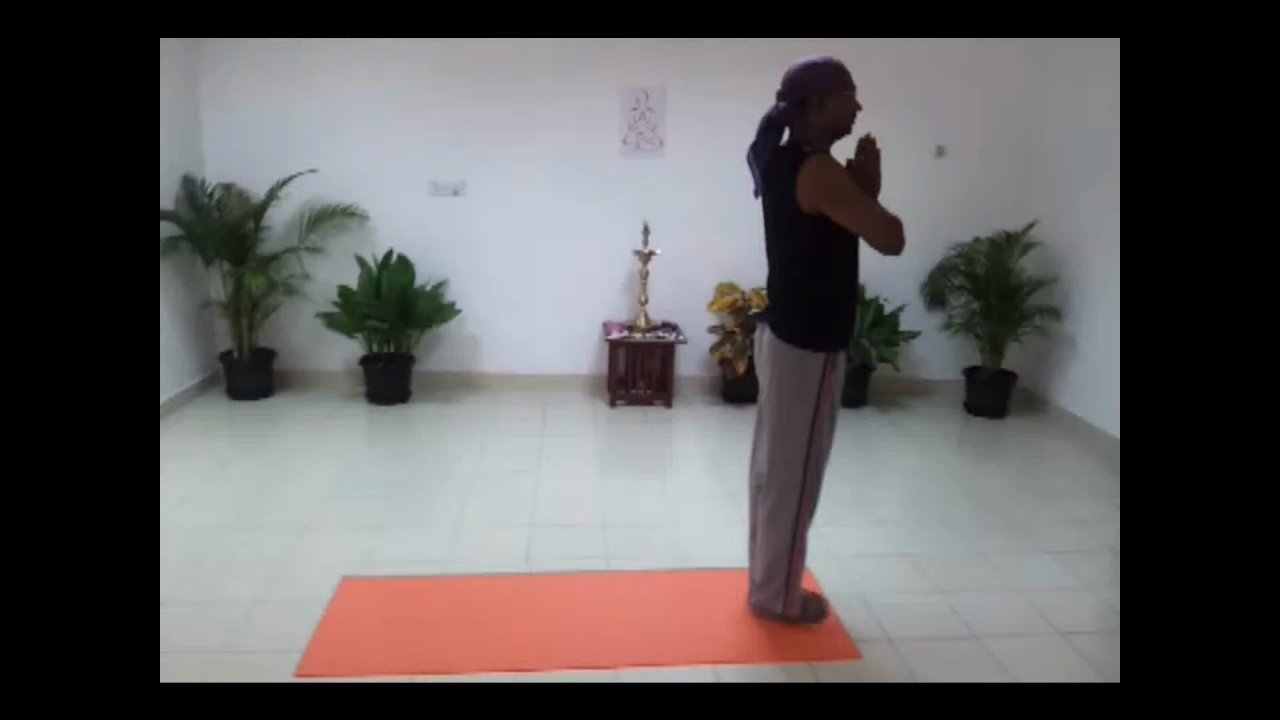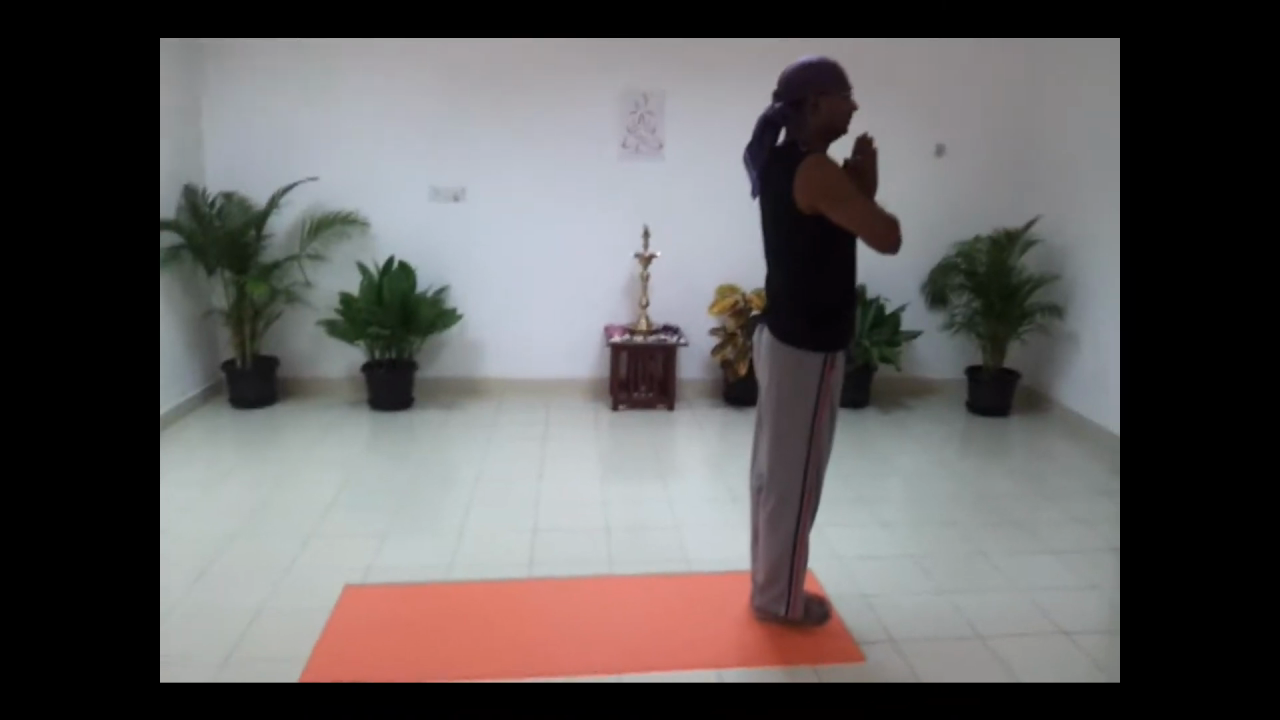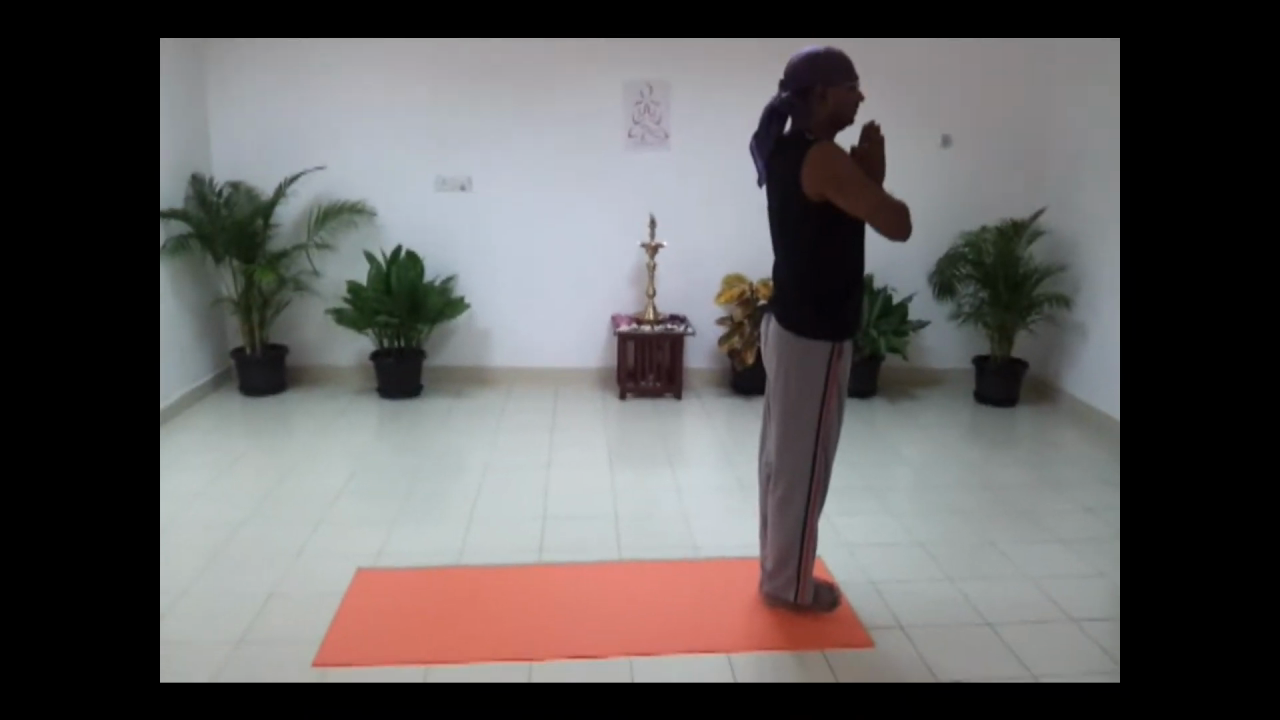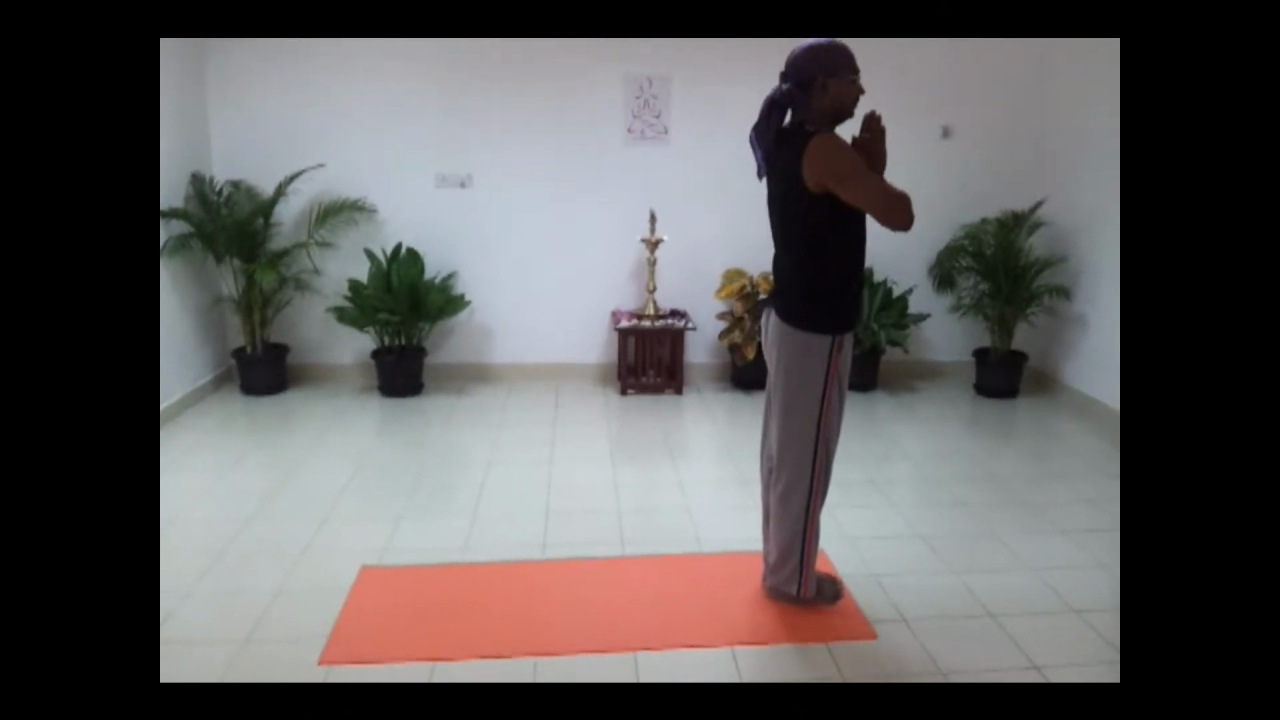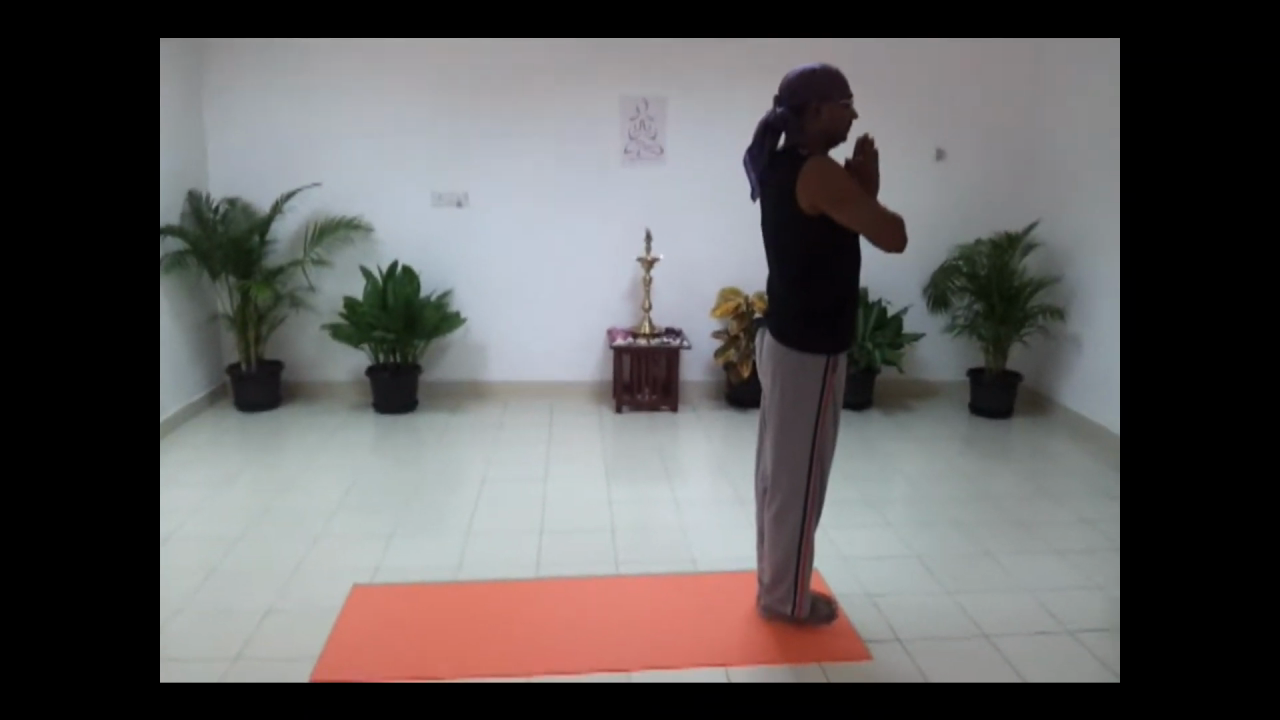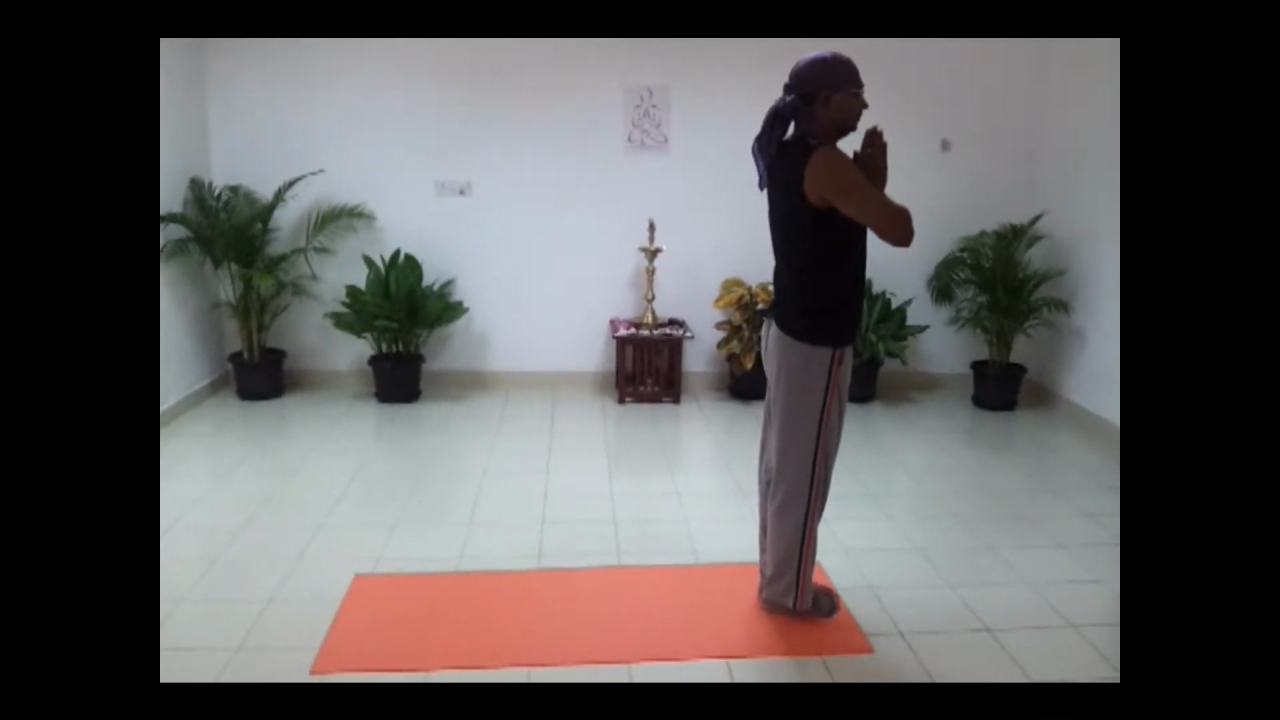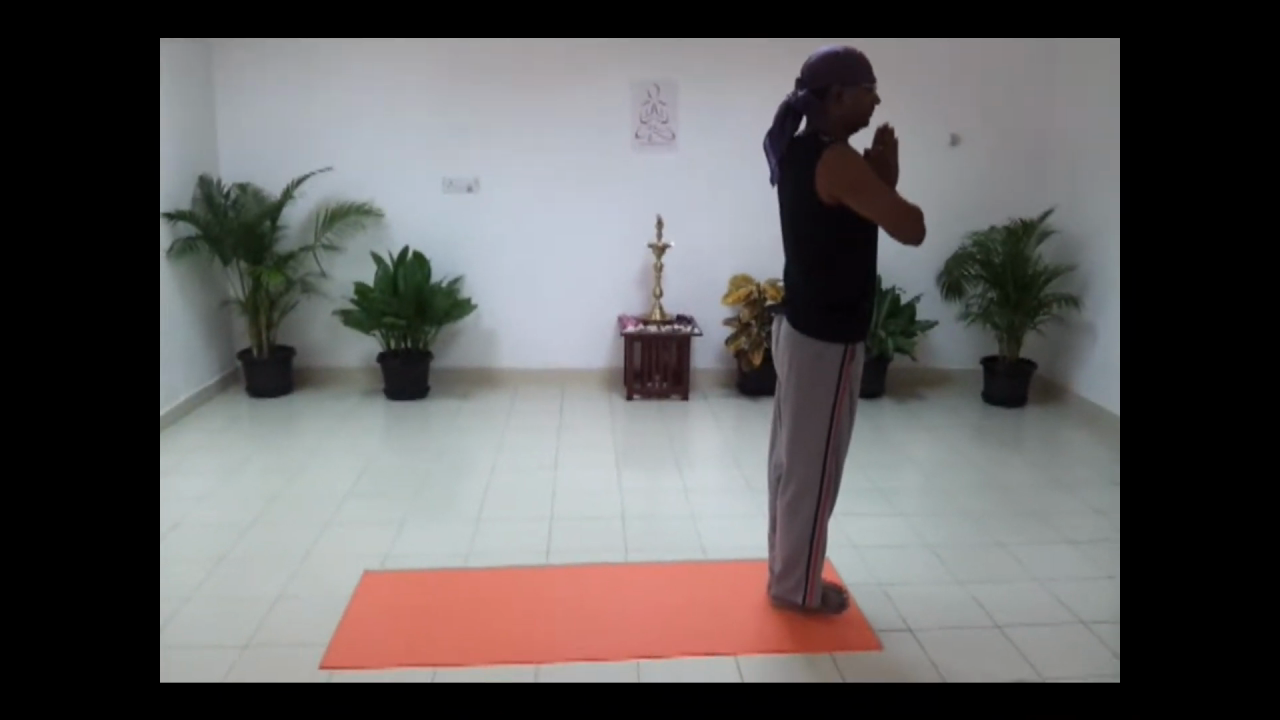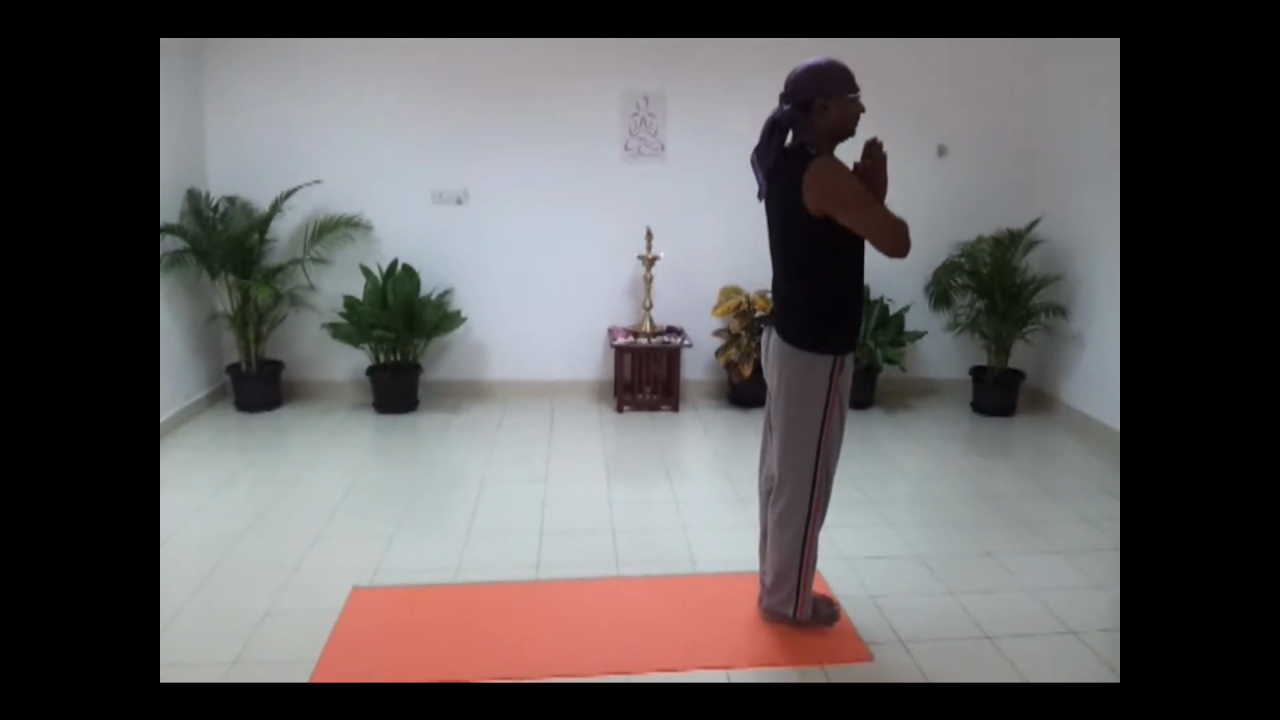
dt=0.5s
person 1, frame 1
left shoulder: (784, 163)
right shoulder: (818, 171)
left elbow: (838, 226)
right elbow: (890, 238)
left wrist: (858, 188)
right wrist: (867, 187)
left hip: (783, 335)
right hip: (809, 347)
left knee: (774, 467)
right knee: (794, 474)
left ankle: (768, 579)
right ankle: (778, 596)
person 1, frame 2
left shoulder: (782, 162)
right shoulder: (816, 171)
left elbow: (832, 227)
right elbow: (887, 237)
left wrist: (857, 188)
right wrist: (866, 188)
left hip: (782, 335)
right hip: (807, 347)
left knee: (776, 469)
right knee: (794, 475)
left ankle: (772, 583)
right ankle: (780, 598)
person 1, frame 3
left shoulder: (788, 152)
right shoulder: (823, 159)
left elbow: (841, 215)
right elbow: (897, 224)
left wrist: (863, 175)
right wrist: (873, 175)
left hip: (788, 324)
right hip: (815, 336)
left knee: (783, 457)
right knee: (803, 462)
left ankle: (779, 568)
right ankle: (789, 584)
person 1, frame 4
left shoulder: (789, 145)
right shoulder: (824, 150)
left elbow: (844, 204)
right elbow: (899, 214)
left wrist: (865, 167)
right wrist: (875, 167)
left hip: (789, 318)
right hip: (815, 329)
left knee: (786, 451)
right knee: (804, 456)
left ankle: (783, 564)
right ankle: (792, 579)
person 1, frame 5
left shoulder: (782, 167)
right shoulder: (818, 173)
left elbow: (837, 225)
right elbow: (893, 236)
left wrist: (859, 188)
right wrist: (867, 188)
left hip: (783, 339)
right hip: (810, 350)
left knee: (780, 471)
right knee: (799, 476)
left ankle: (777, 582)
right ankle: (787, 597)
person 1, frame 6
left shoulder: (790, 157)
right shoulder: (826, 164)
left elbow: (843, 218)
right elbow: (900, 230)
left wrist: (867, 181)
right wrist: (876, 182)
left hip: (789, 330)
right hip: (816, 341)
left knee: (783, 463)
right knee: (802, 469)
left ankle: (778, 575)
right ankle: (788, 591)
person 1, frame 7
left shoulder: (800, 152)
right shoulder: (837, 161)
right elbow: (911, 228)
left wrist: (877, 179)
right wrist: (886, 180)
left hip: (799, 327)
right hip: (827, 340)
left knee: (792, 460)
right knee: (813, 467)
left ankle: (788, 571)
right ankle: (798, 588)
person 1, frame 8
left shoulder: (788, 165)
right shoulder: (825, 174)
right elbow: (896, 242)
left wrist: (866, 194)
right wrist: (876, 196)
left hip: (789, 340)
right hip: (817, 352)
left knee: (783, 472)
right knee: (803, 480)
left ankle: (778, 585)
right ankle: (788, 600)
